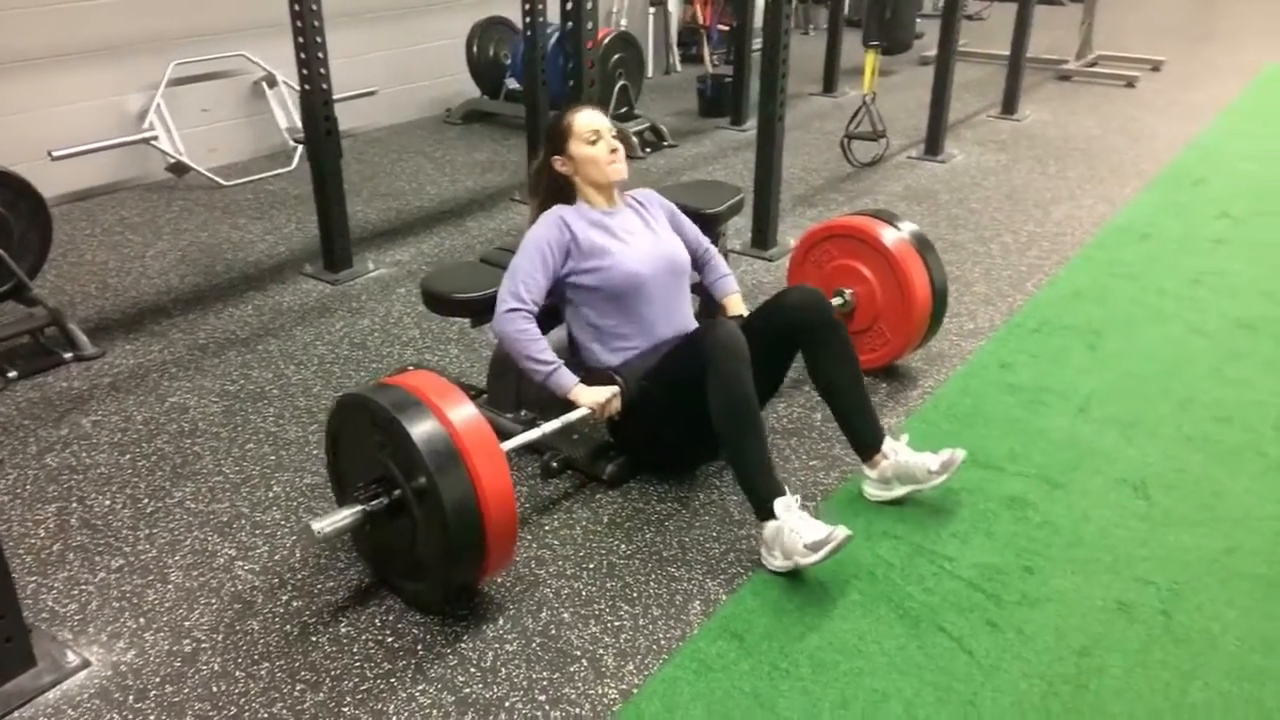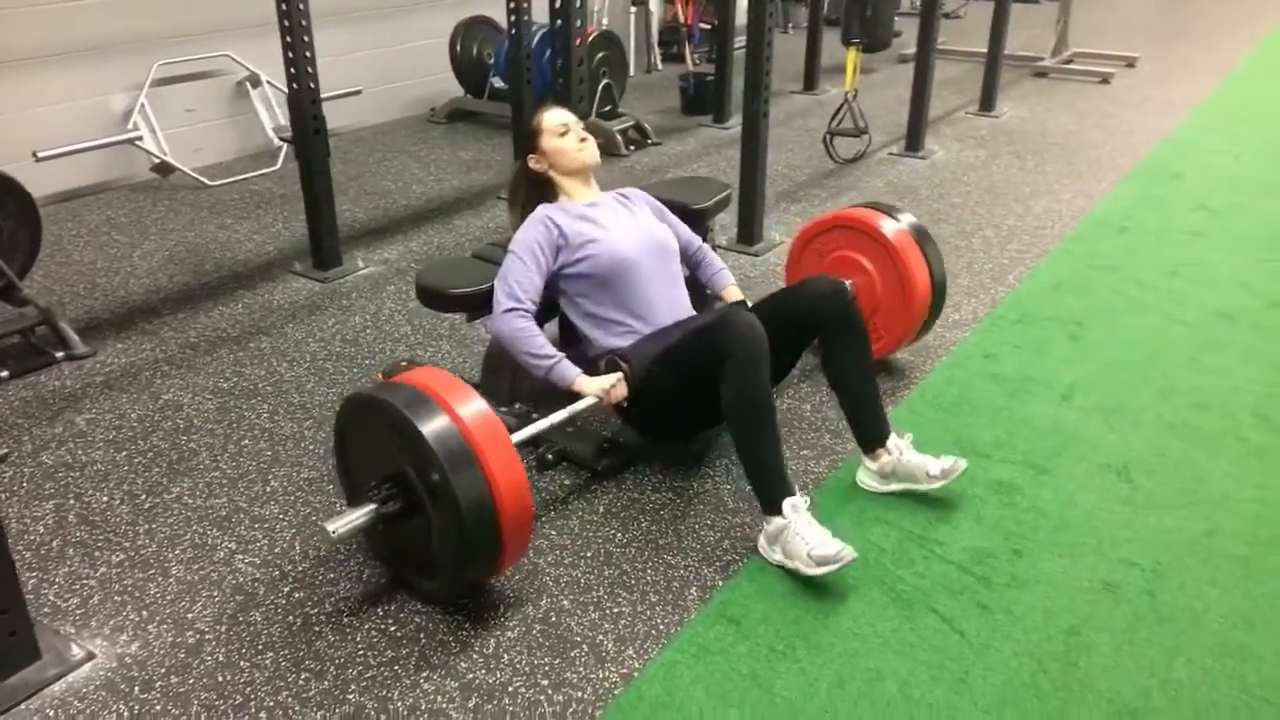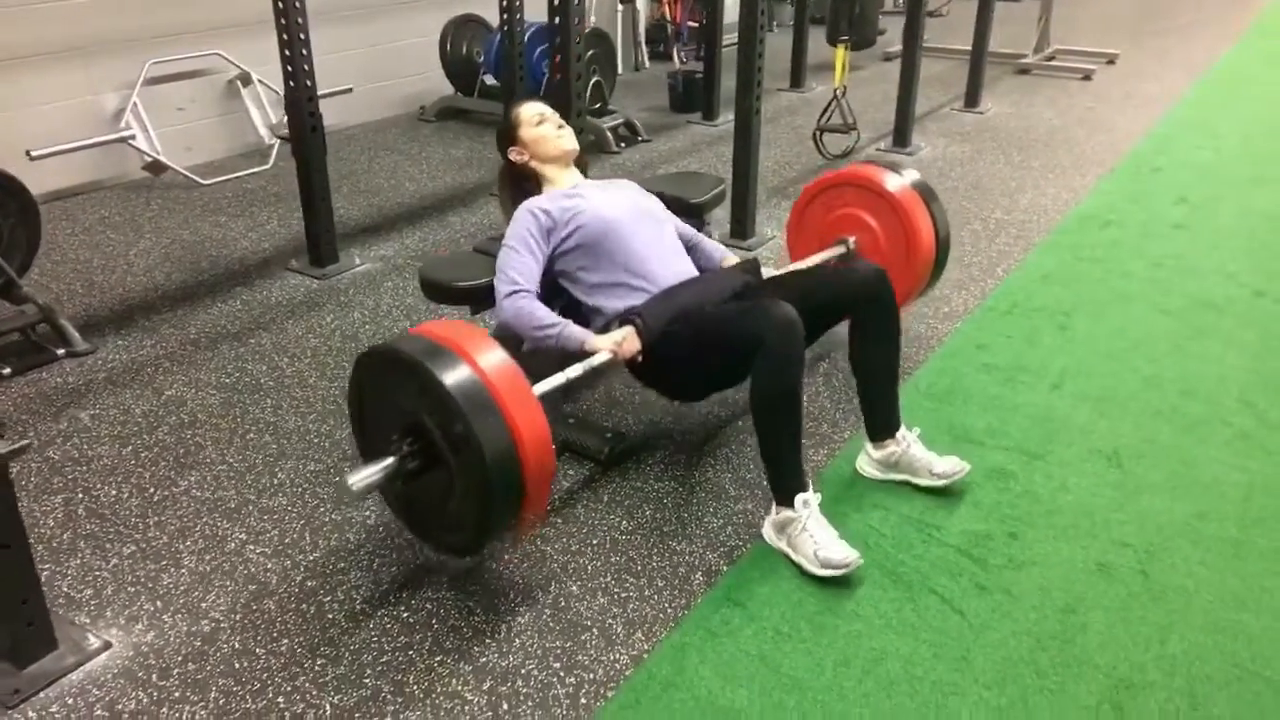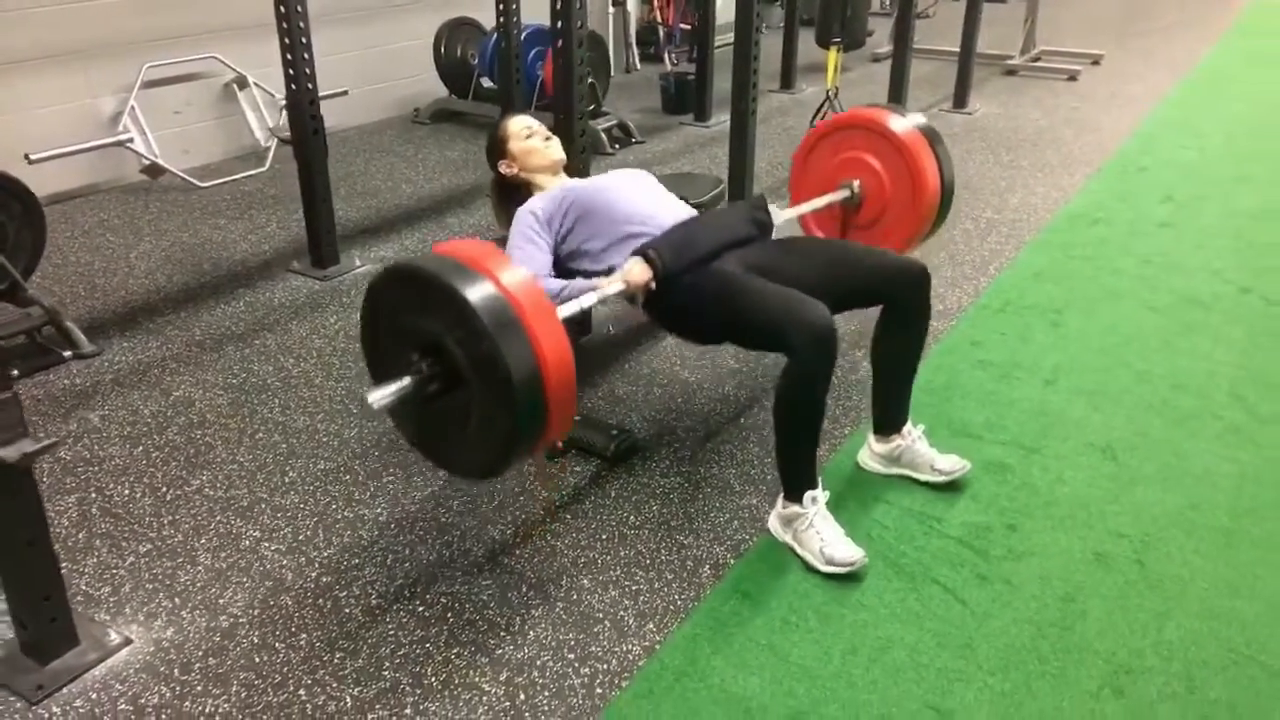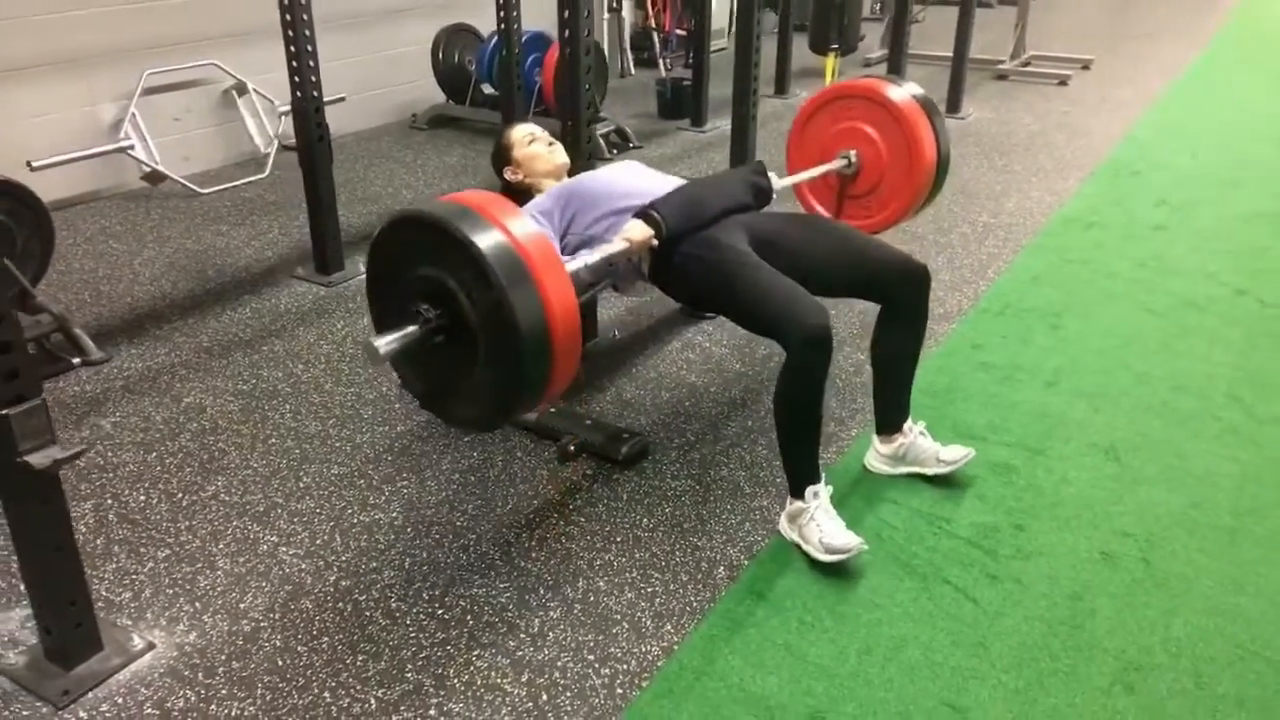
dt=0.3s
person 1, frame 1
left shoulder: (647, 203)
right shoulder: (560, 226)
left elbow: (706, 255)
right elbow: (511, 317)
left wrist: (741, 316)
right wrist: (575, 389)
left hip: (707, 379)
right hip: (641, 405)
left knee: (803, 303)
right knee: (718, 337)
left ankle: (882, 461)
right ankle: (778, 525)
person 1, frame 2
left shoulder: (634, 200)
right shoulder: (546, 225)
left elbow: (697, 251)
right elbow: (508, 317)
left wrist: (735, 300)
right wrist: (580, 379)
left hip: (698, 349)
right hip: (646, 380)
left knee: (827, 295)
right knee: (741, 332)
left ankle: (883, 456)
right ankle: (782, 522)
person 1, frame 3
left shoulder: (620, 188)
right shoulder: (536, 214)
left elbow: (686, 235)
right elbow: (513, 302)
left wrist: (734, 264)
right wrist: (593, 339)
left hip: (711, 302)
right hip: (657, 340)
left knee: (867, 280)
right knee: (779, 323)
left ankle: (887, 447)
right ankle: (790, 513)
person 1, frame 4
left shoulder: (619, 178)
right shoulder: (534, 214)
left wrist: (759, 214)
right wrist: (610, 277)
left hip: (743, 247)
right hip: (685, 277)
left knee: (907, 278)
right knee: (813, 329)
left ankle: (891, 441)
right ankle: (797, 509)
person 1, frame 5
left shoulder: (619, 169)
right shoulder: (540, 212)
left wrist: (757, 180)
right wrist: (618, 242)
left hip: (743, 220)
right hip: (689, 247)
left knee: (907, 277)
right knee: (809, 329)
left ankle: (895, 440)
right ankle: (804, 504)
